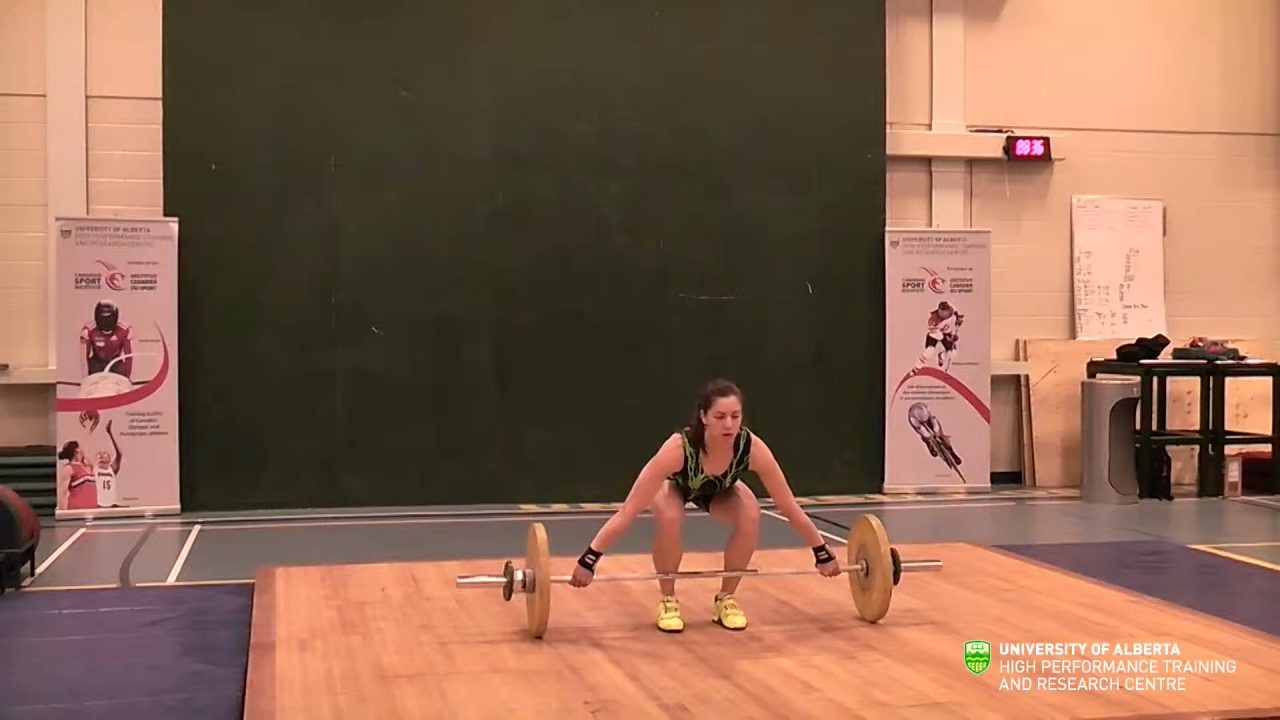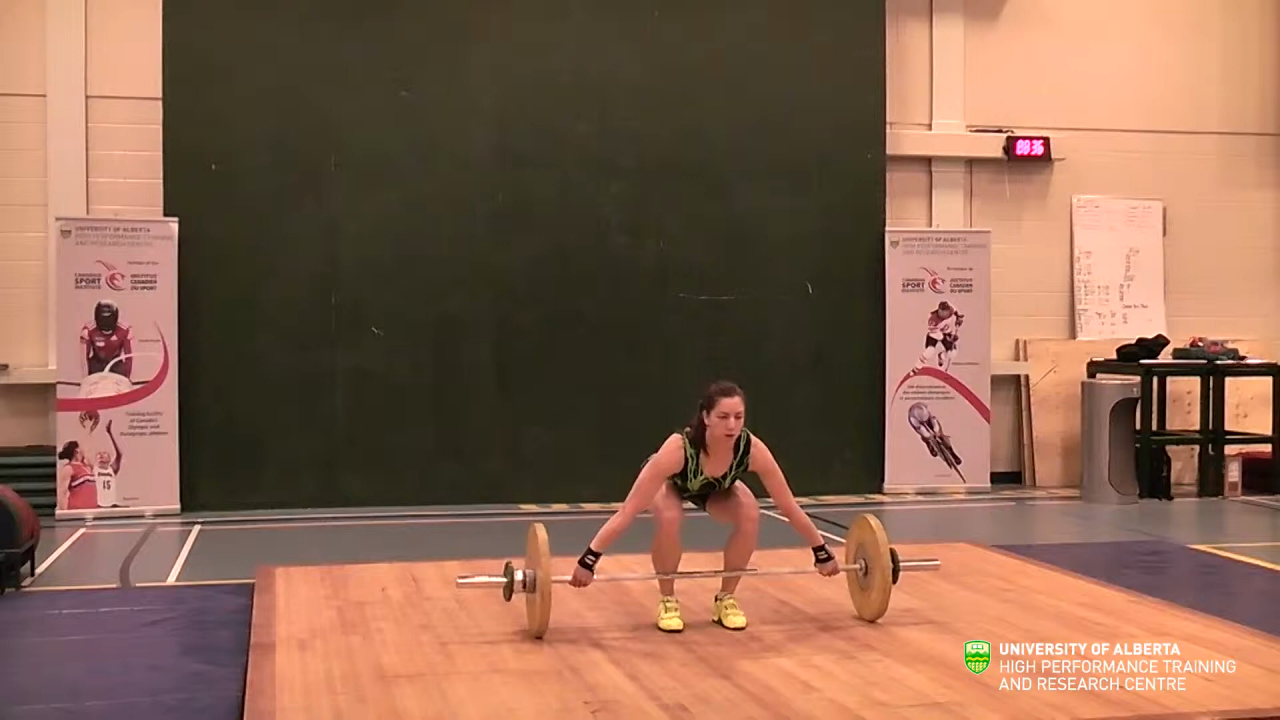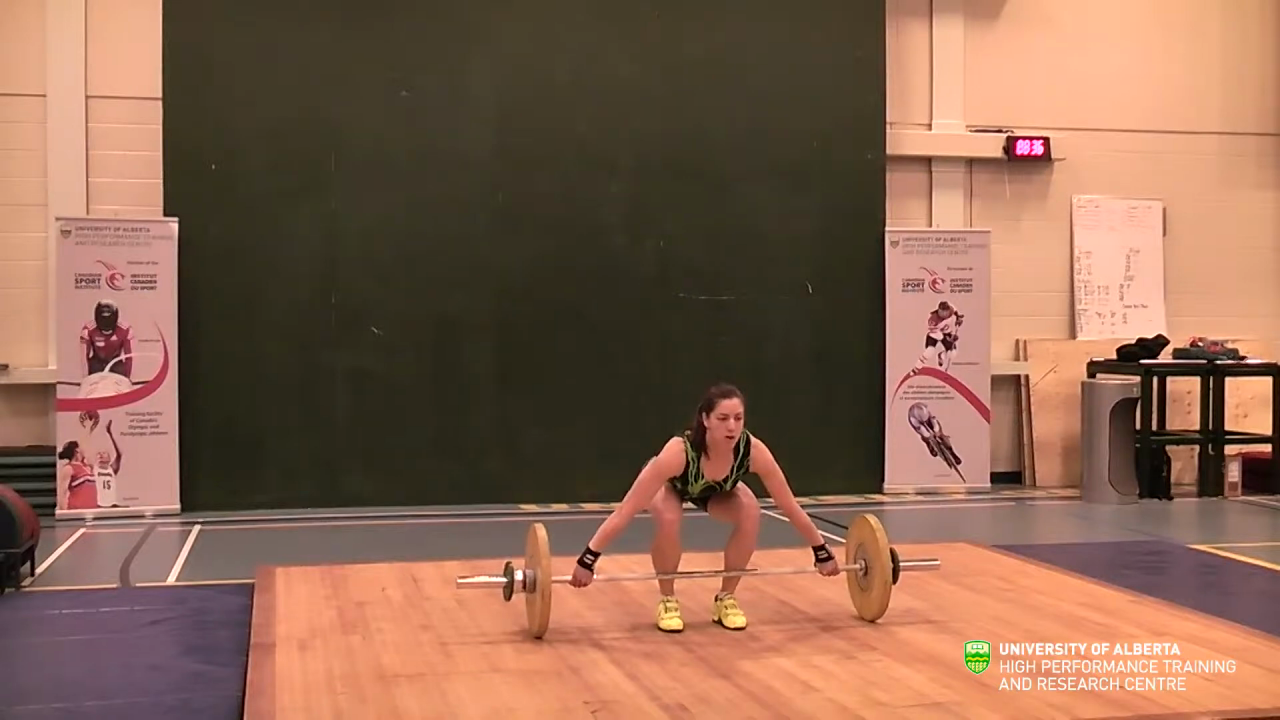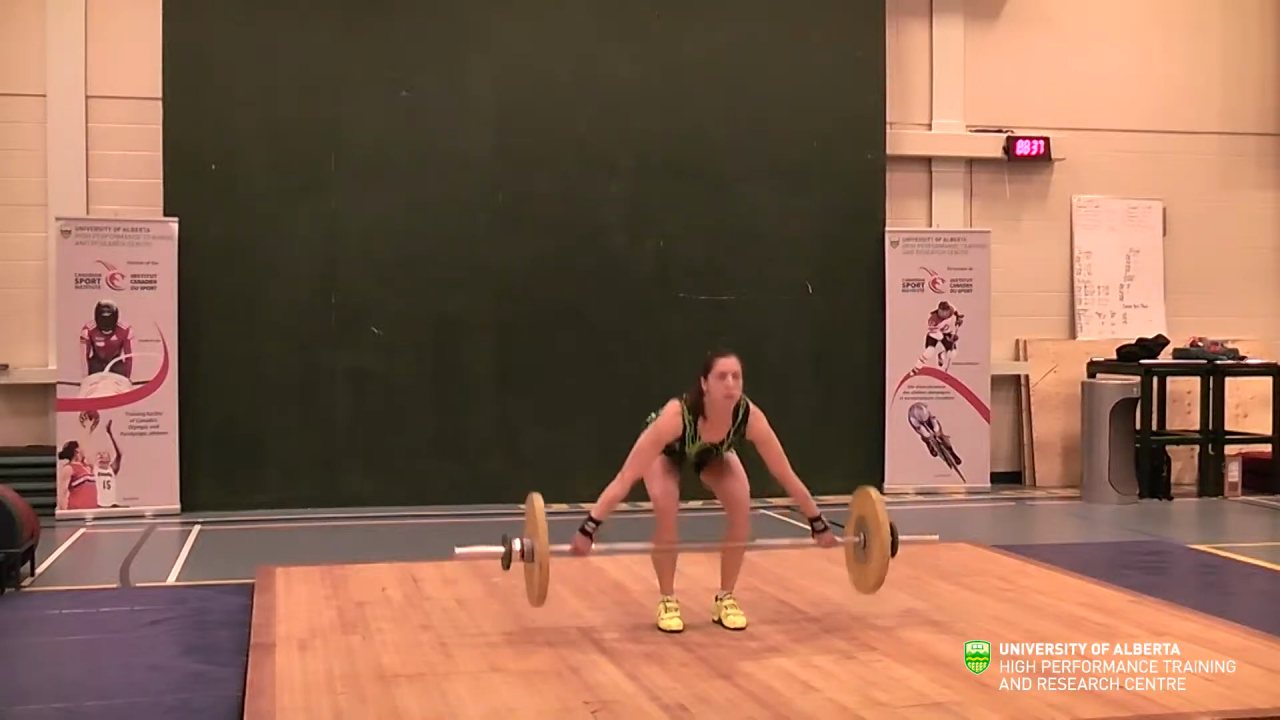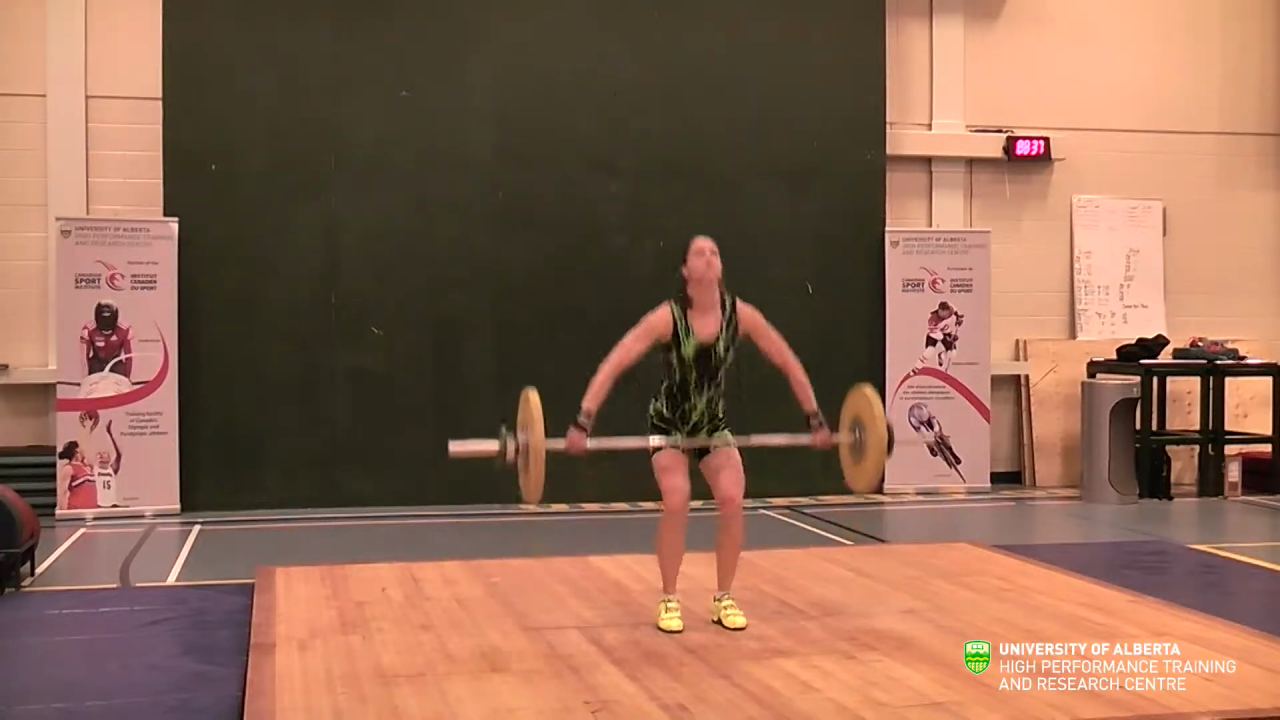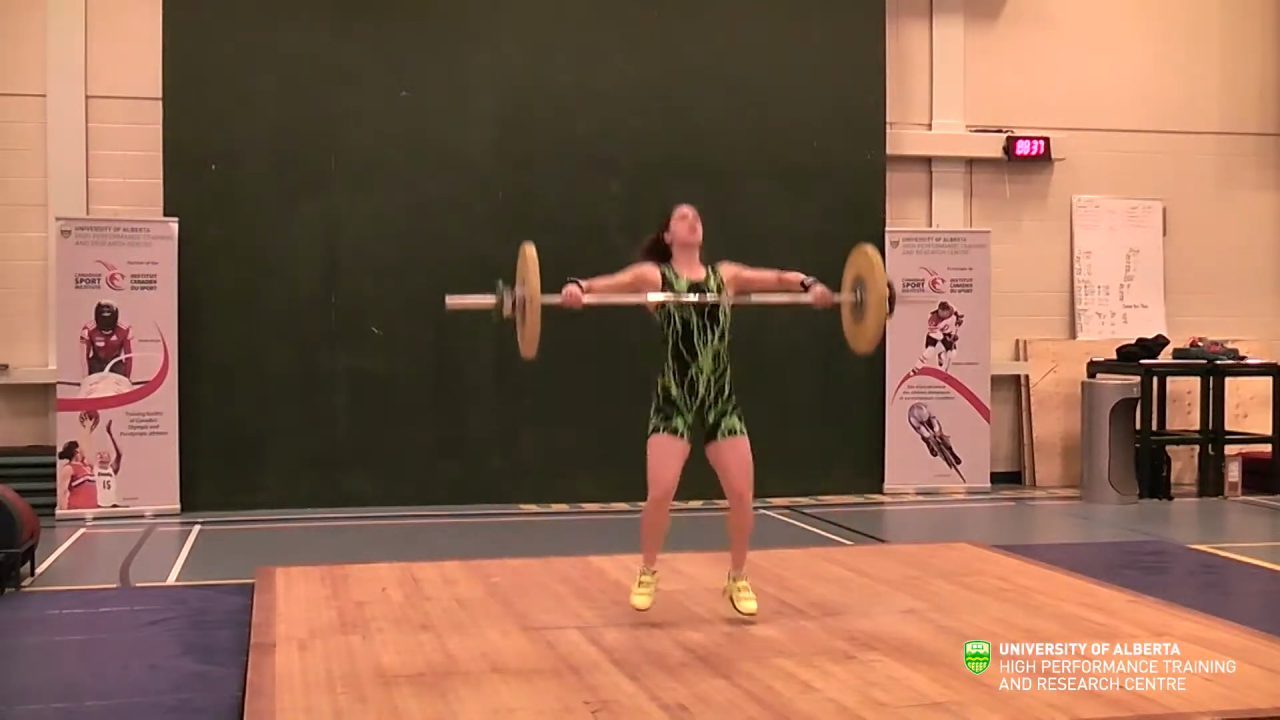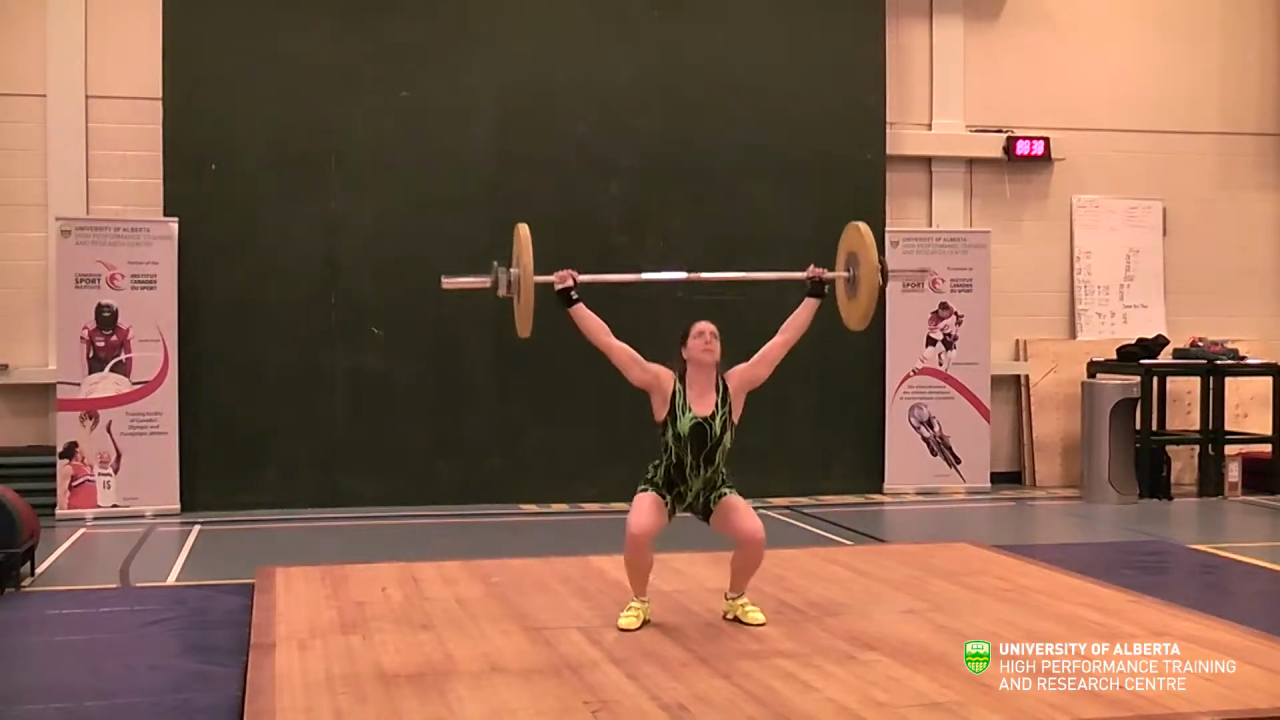
dt=0.3s
person 1, frame 1
left shoulder: (753, 448)
right shoulder: (678, 448)
left elbow: (790, 507)
right elbow: (628, 511)
left wrist: (823, 554)
right wrist: (588, 561)
left hip: (719, 489)
right hip: (675, 483)
left knee: (750, 516)
right knee: (669, 518)
left ankle: (726, 598)
right ankle: (668, 600)
person 1, frame 2
left shoulder: (753, 450)
right shoulder: (678, 448)
left elbow: (790, 508)
right elbow: (627, 511)
left wrist: (822, 553)
right wrist: (588, 561)
left hip: (716, 488)
right hip: (671, 483)
left knee: (749, 515)
right knee: (668, 518)
left ankle: (726, 598)
right ankle: (667, 600)
person 1, frame 3
left shoulder: (754, 451)
right shoulder: (679, 452)
left elbow: (791, 508)
right elbow: (625, 511)
left wrist: (823, 553)
right wrist: (587, 560)
left hip: (718, 491)
right hip: (672, 485)
left knee: (750, 514)
right knee: (668, 519)
left ankle: (726, 598)
right ankle: (667, 600)
person 1, frame 4
left shoulder: (750, 417)
right shoulder: (676, 415)
left elbow: (785, 475)
right elbow: (628, 475)
left wrist: (819, 526)
right wrist: (589, 529)
left hip: (714, 450)
right hip: (667, 447)
left knee: (740, 505)
right knee: (666, 508)
left ankle: (726, 598)
right ankle: (667, 601)
person 1, frame 5
left shoulder: (740, 314)
right shoulder: (667, 317)
left elbow: (789, 363)
right elbow: (613, 365)
left wrist: (815, 419)
right wrist: (583, 422)
left hip: (712, 420)
right hip: (668, 422)
left knee: (732, 502)
right knee: (677, 504)
left ankle: (724, 599)
right ankle: (669, 600)
person 1, frame 6
left shoulder: (724, 274)
right shoulder: (653, 275)
left elbow: (783, 281)
right elbow: (593, 288)
left wrist: (810, 286)
right wrist: (575, 290)
left hip: (720, 400)
right hip: (674, 399)
left knee: (742, 495)
right knee: (661, 495)
left ankle: (737, 579)
right ankle: (646, 574)
person 1, frame 7
left shoulder: (734, 385)
right shoulder: (663, 384)
left elbow: (783, 340)
right elbow: (606, 341)
left wrist: (814, 294)
right wrist: (571, 297)
left hip: (713, 488)
right hip: (664, 486)
left knee: (753, 535)
right knee: (637, 533)
left ankle: (735, 599)
right ankle: (639, 602)
